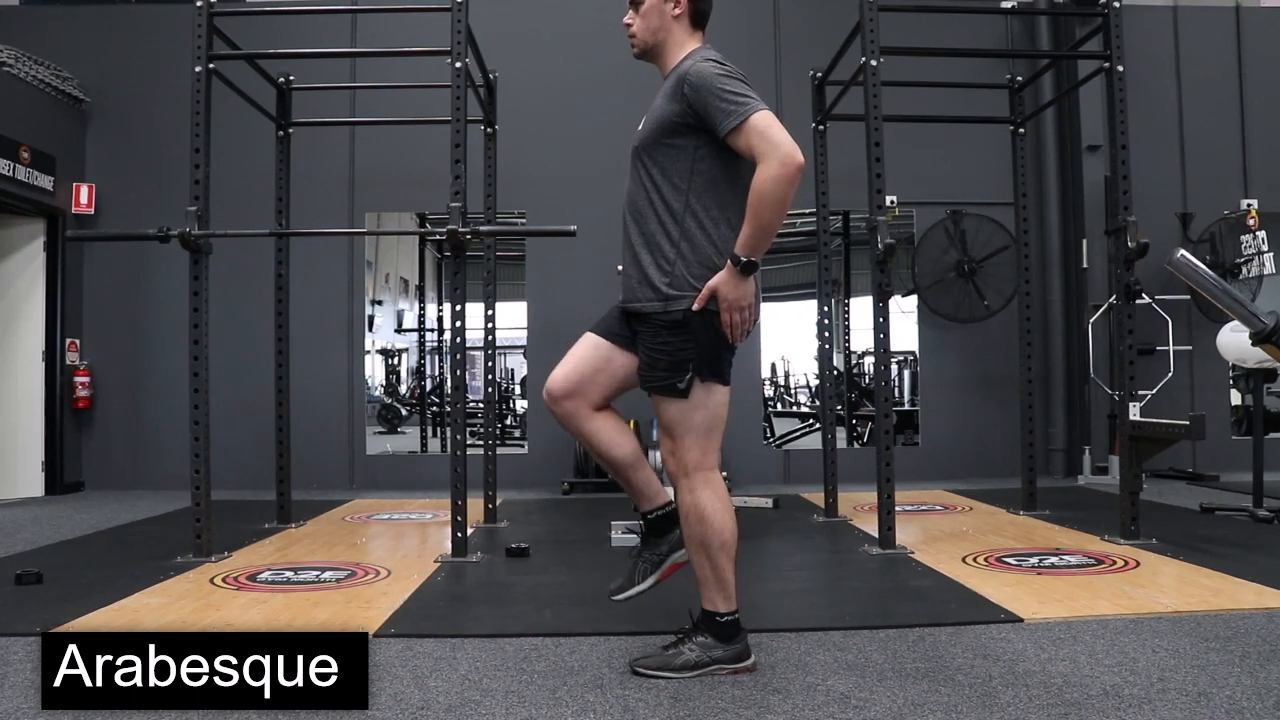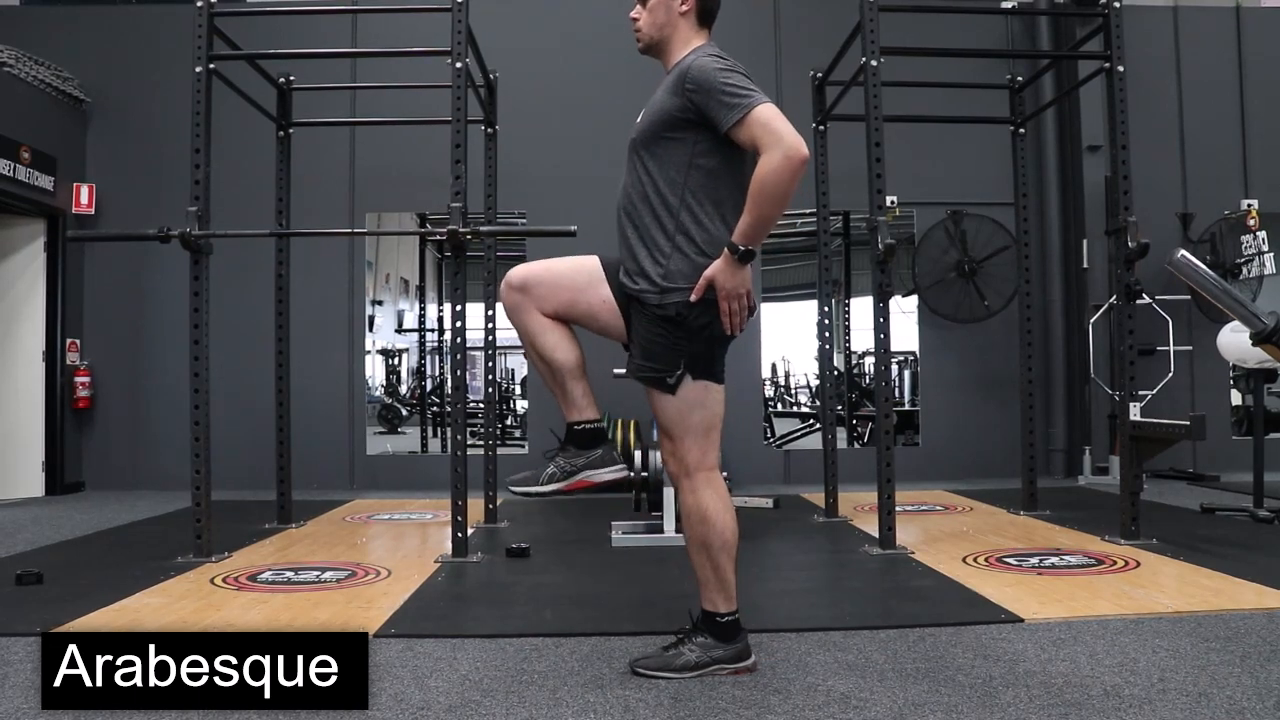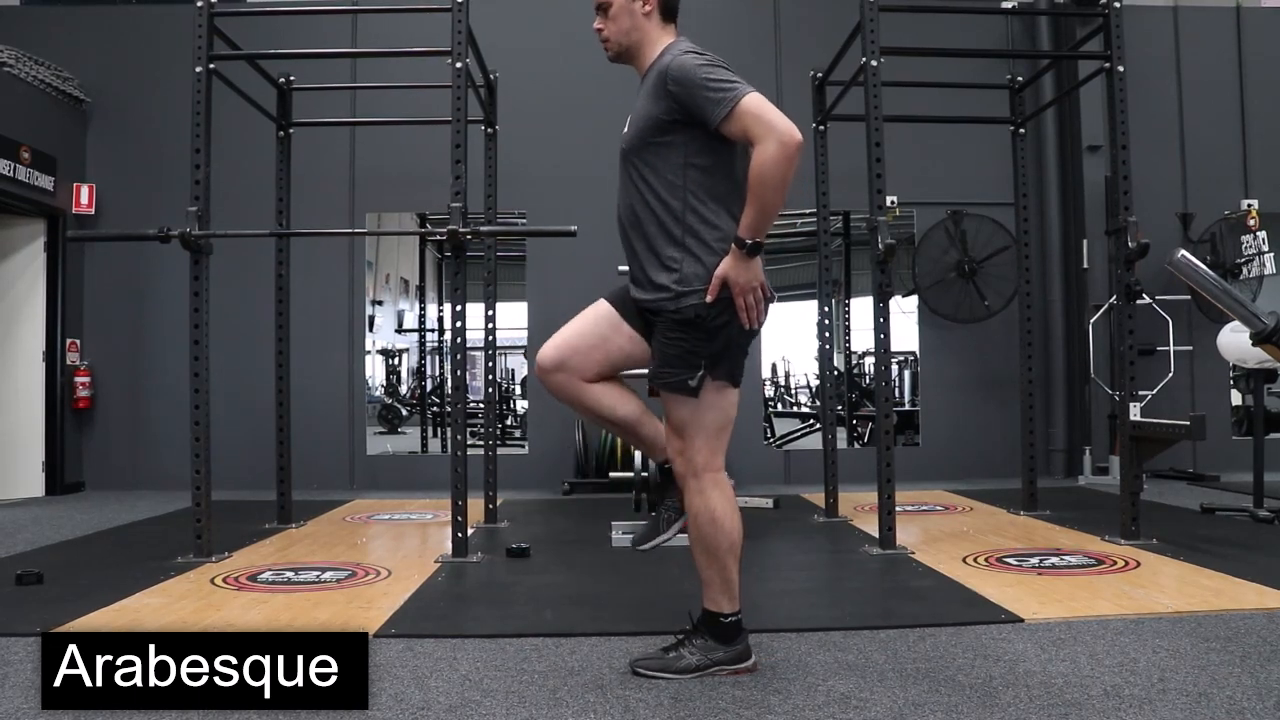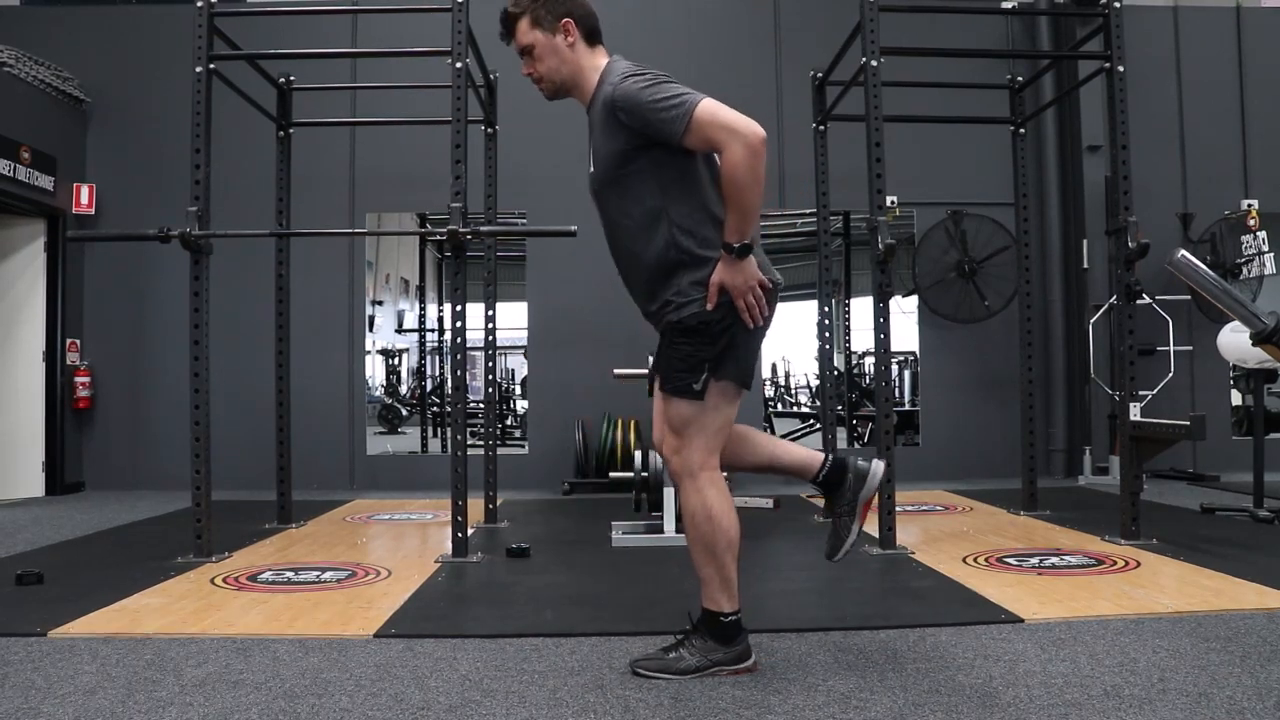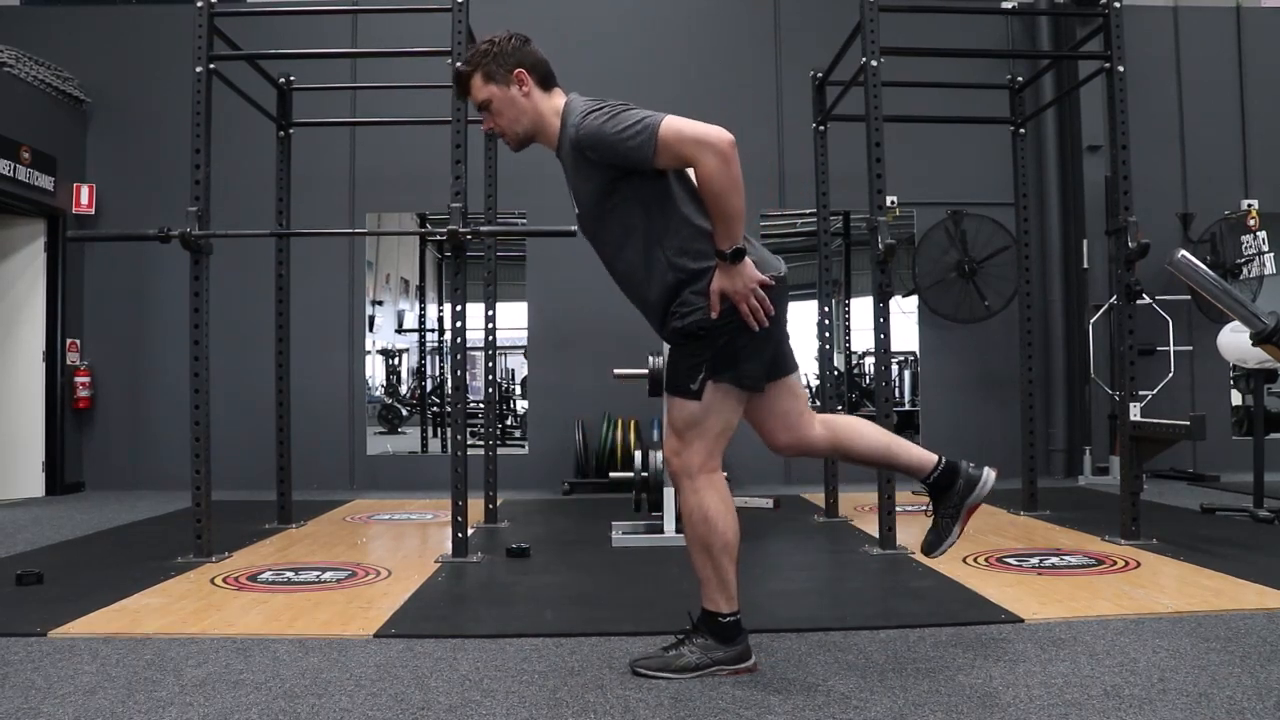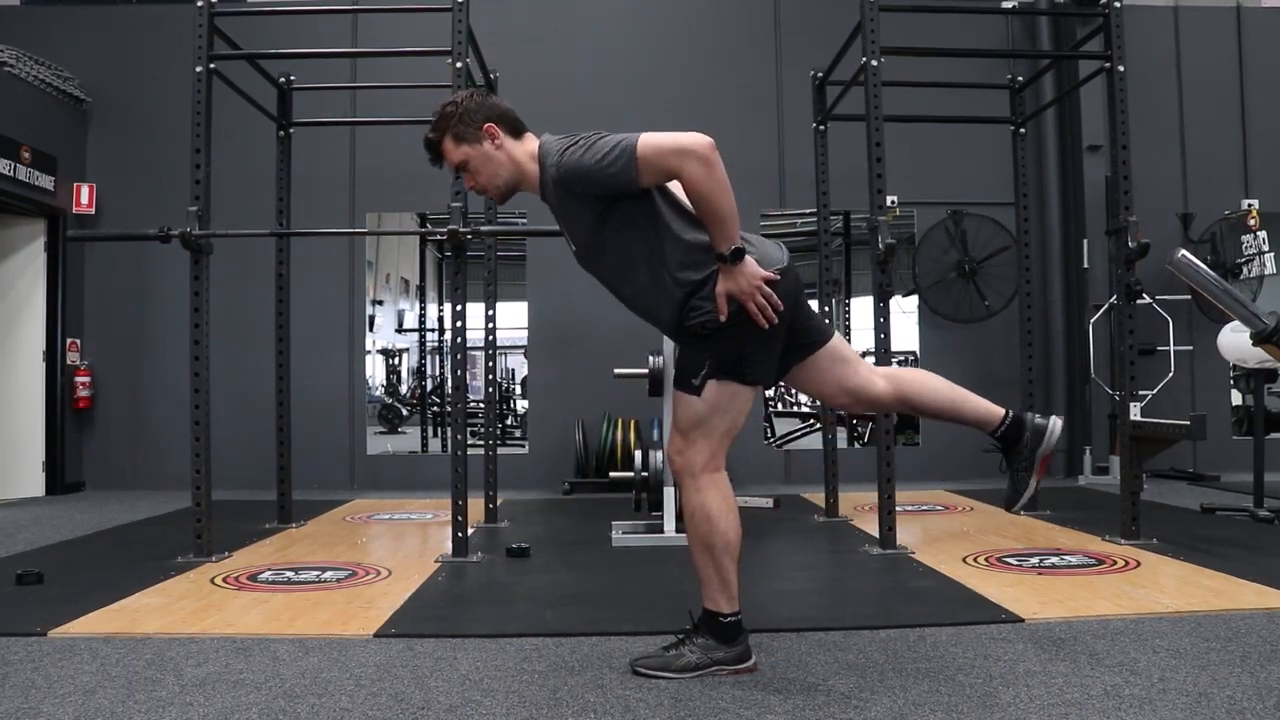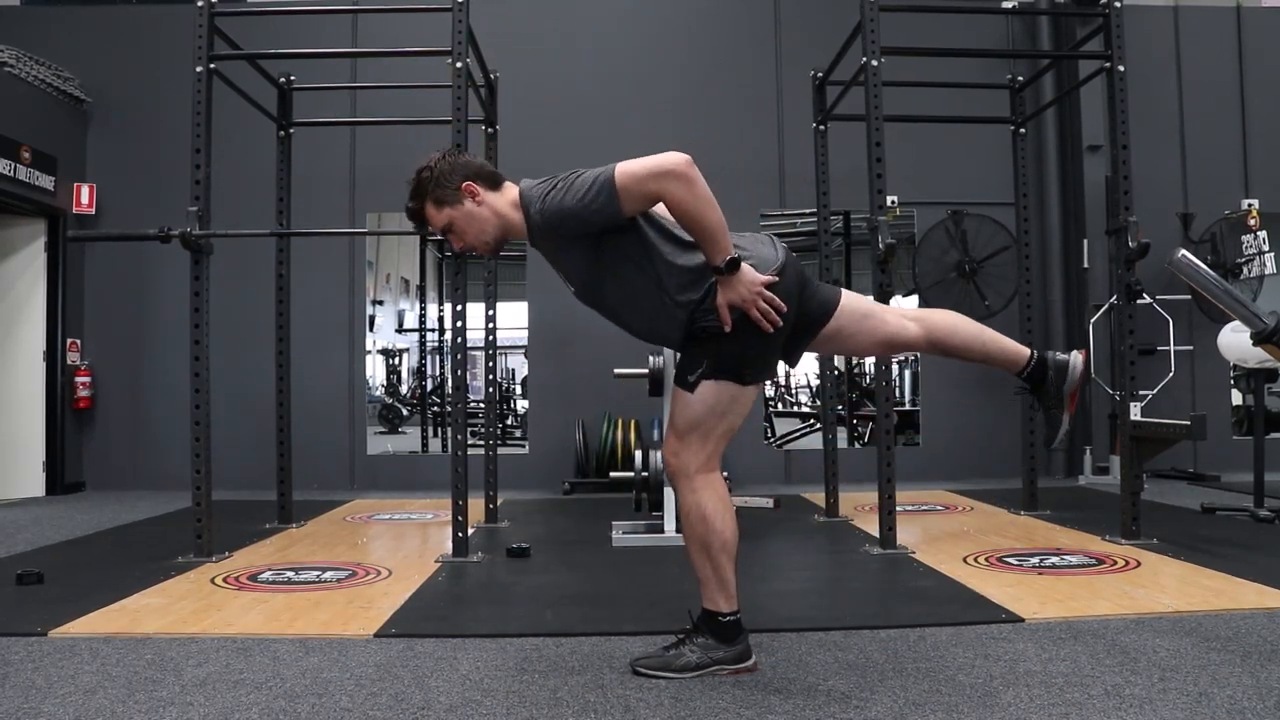
dt=0.7s
person 1, frame 1
left shoulder: (704, 75)
right shoulder: (677, 88)
left elbow: (783, 160)
left wrist: (740, 267)
left hip: (692, 303)
right hip: (652, 299)
left knee: (691, 467)
right knee: (566, 394)
left ankle: (722, 634)
right ankle: (665, 524)
person 1, frame 2
left shoulder: (704, 71)
right shoulder: (682, 83)
left elbow: (787, 152)
left wrist: (737, 255)
left hip: (686, 292)
right hip: (650, 283)
left knee: (691, 466)
right knee: (523, 287)
left ankle: (723, 634)
right ankle: (588, 442)
person 1, frame 3
left shoulder: (682, 68)
right shoulder: (658, 82)
left elbow: (781, 139)
left wrist: (745, 251)
left hip: (704, 294)
right hip: (664, 290)
left knee: (697, 464)
right knee: (559, 365)
left ankle: (724, 637)
right ankle: (677, 473)
person 1, frame 4
left shoulder: (628, 91)
right shoulder: (607, 107)
left elbow: (744, 138)
left wrist: (737, 253)
left hip: (713, 296)
right hip: (690, 299)
left knee: (690, 459)
right knee: (684, 446)
left ankle: (723, 636)
right ankle: (836, 474)
person 1, frame 5
left shoulder: (591, 127)
right shoulder: (580, 140)
left elbow: (713, 145)
right elbow: (685, 173)
left wrist: (731, 258)
left hip: (720, 298)
right hip: (725, 299)
left knee: (691, 462)
right knee: (798, 434)
left ankle: (722, 635)
right ankle: (950, 476)
person 1, frame 6
left shoulder: (570, 163)
right shoulder: (565, 178)
left elbow: (695, 151)
right elbow: (674, 184)
left wrist: (731, 258)
left hip: (729, 298)
right hip: (750, 293)
left knee: (694, 461)
right knee: (865, 387)
left ankle: (722, 634)
right ankle: (1015, 429)
person 1, frame 7
left shoulder: (554, 208)
right shoulder: (551, 220)
left elbow: (674, 168)
right elbow: (650, 196)
left wrist: (727, 269)
left hip: (738, 297)
right hip: (757, 280)
left knee: (689, 460)
right knee: (897, 329)
left ankle: (723, 635)
right ankle: (1044, 368)
